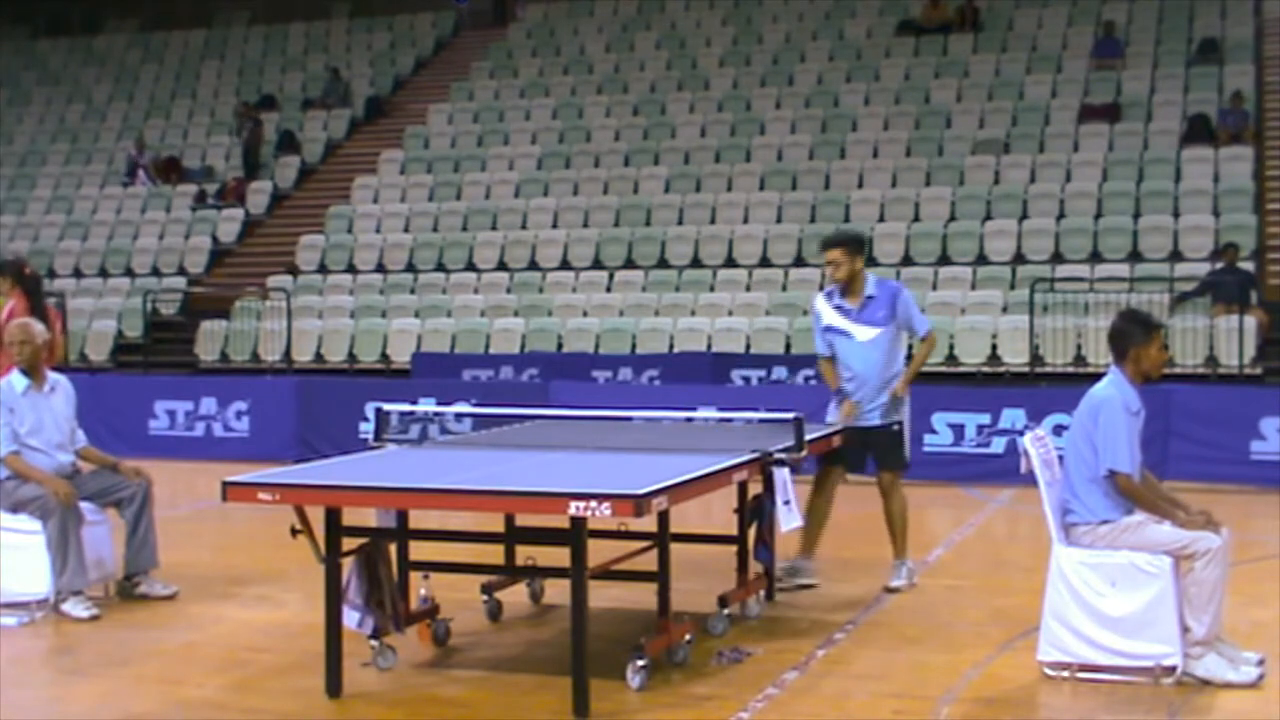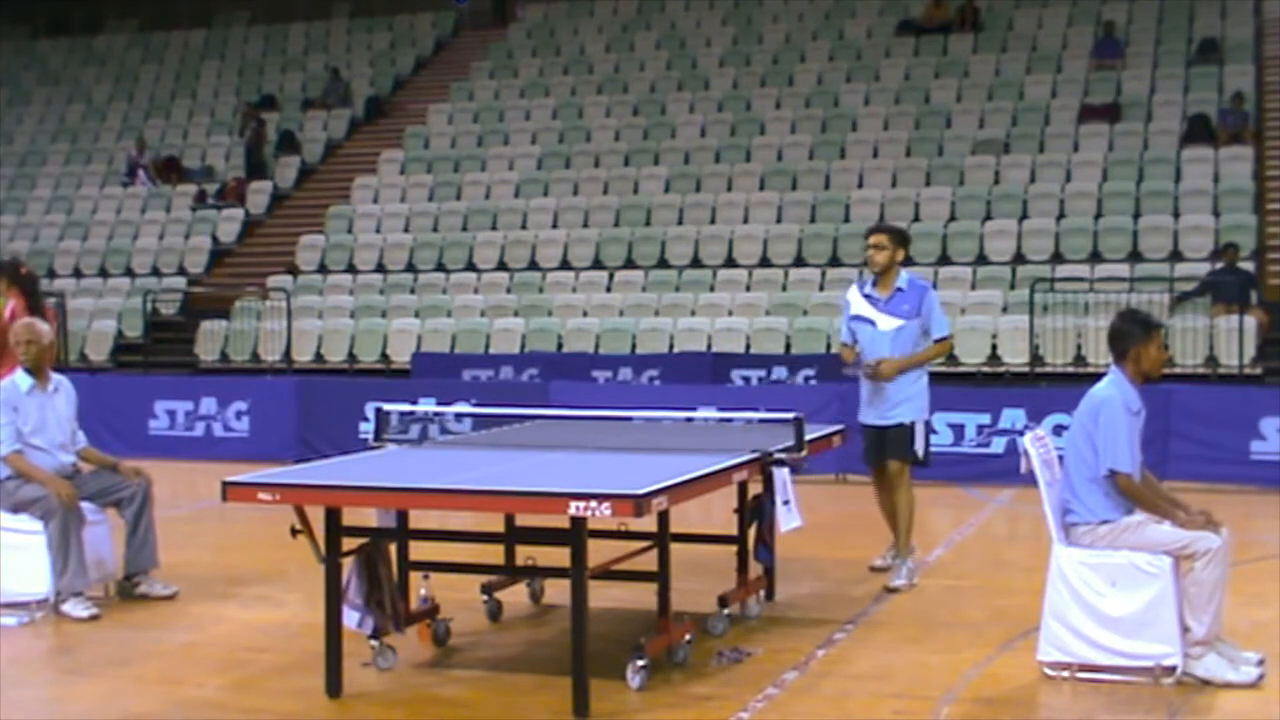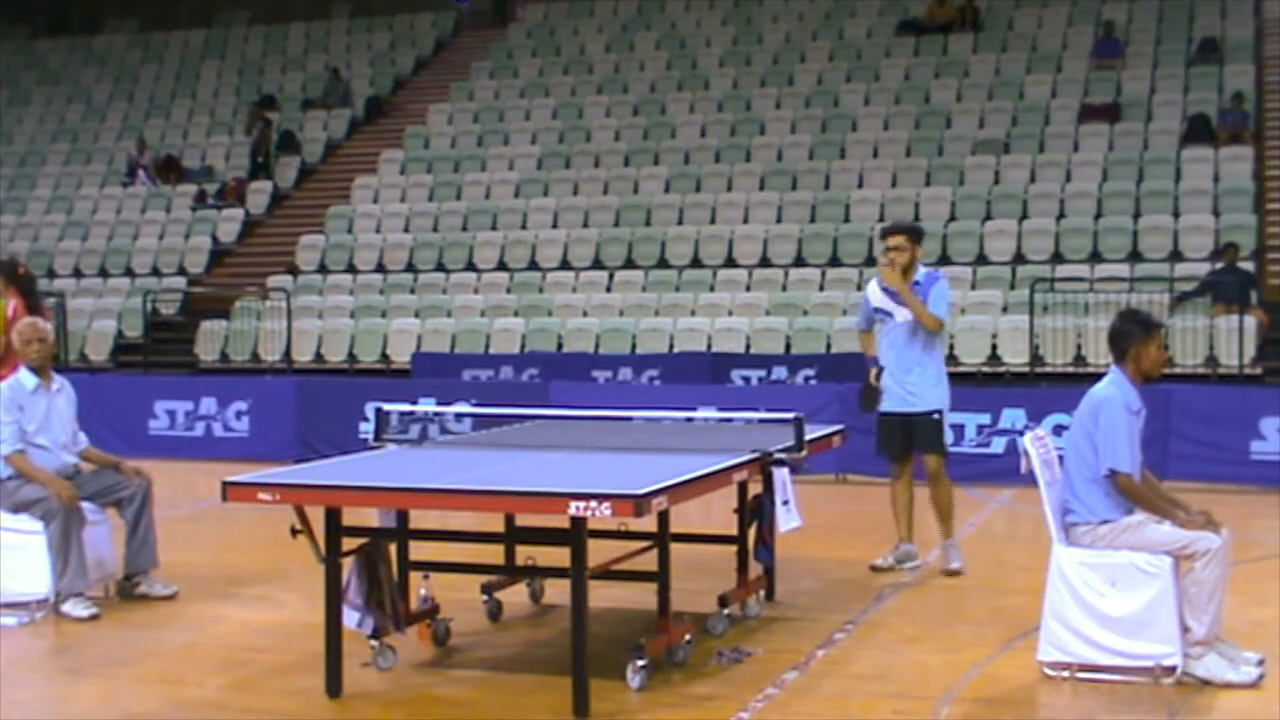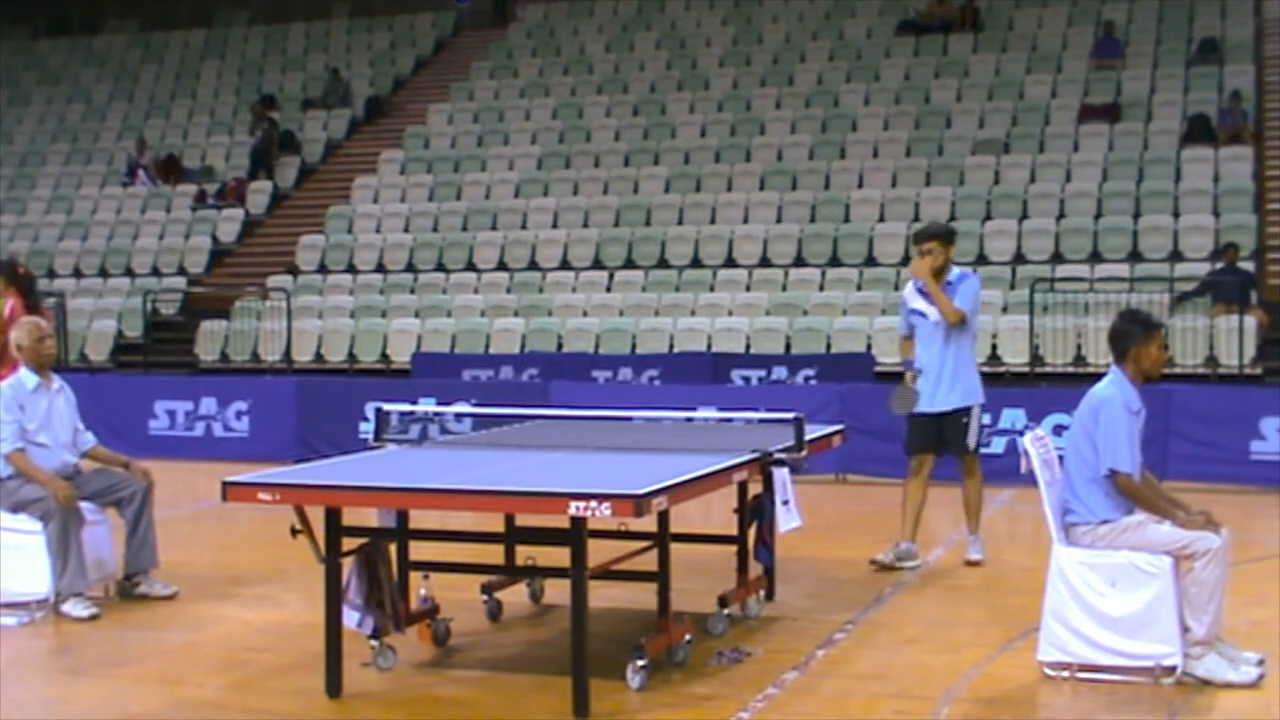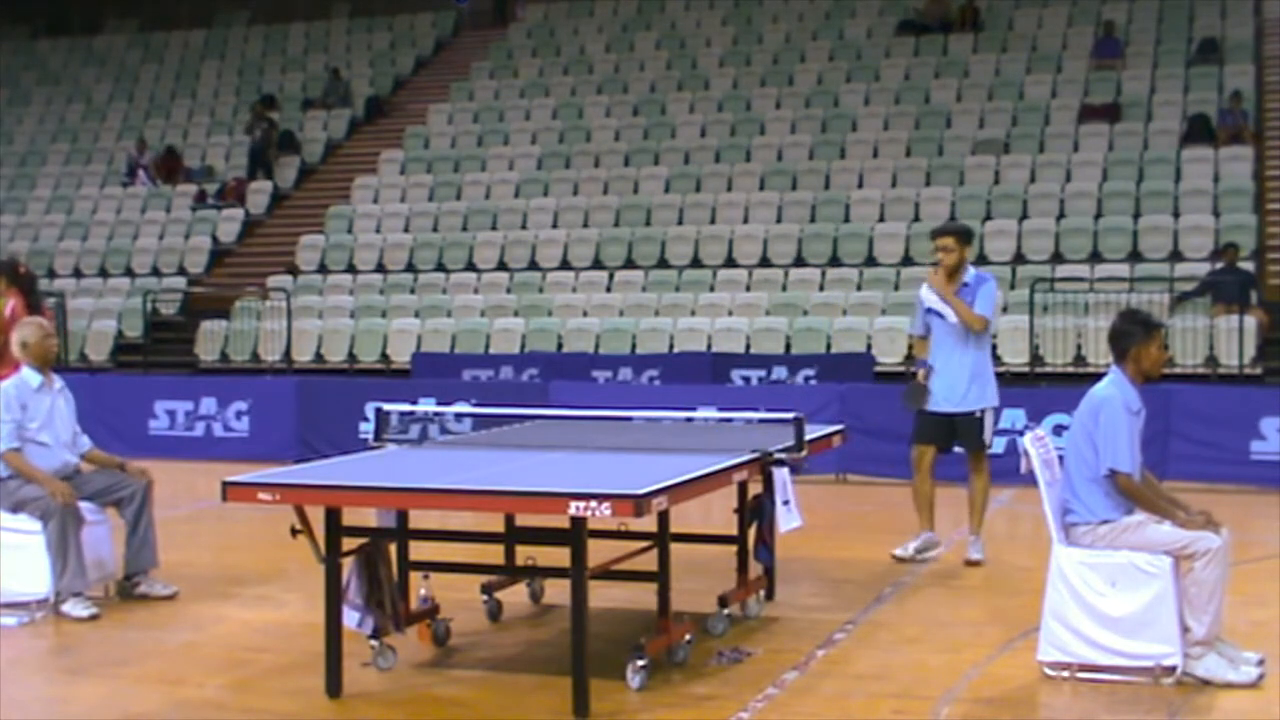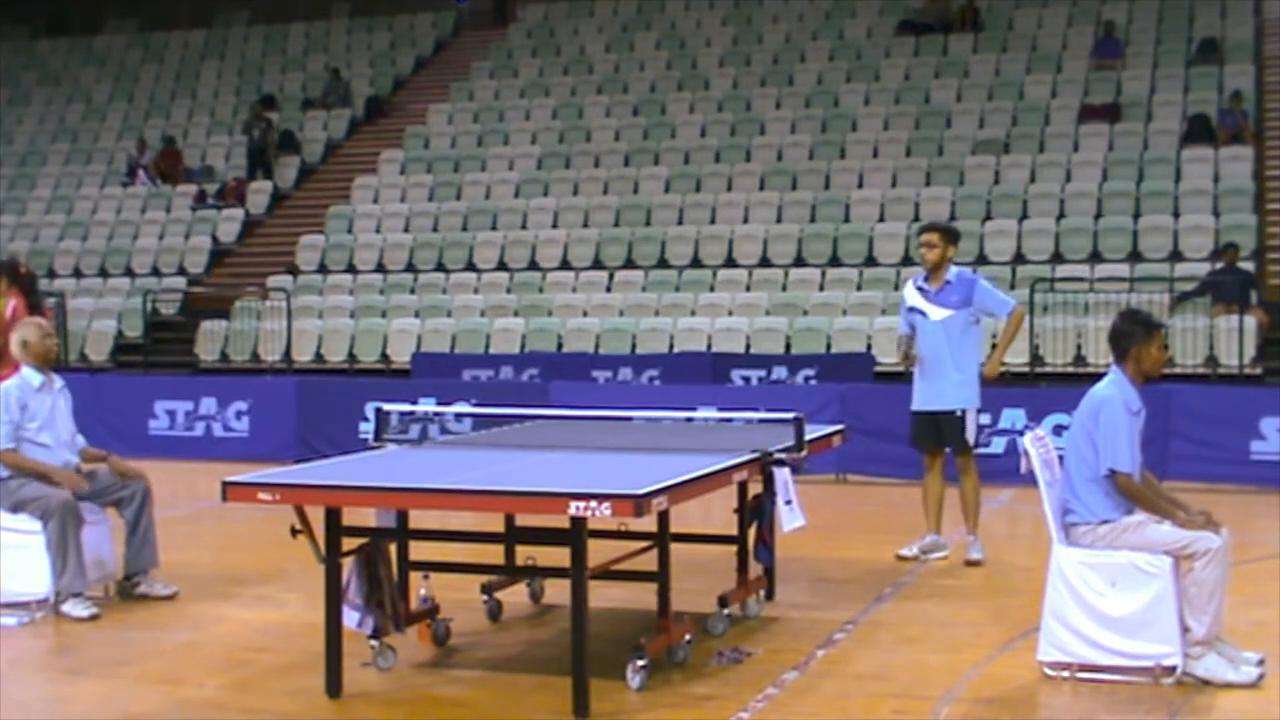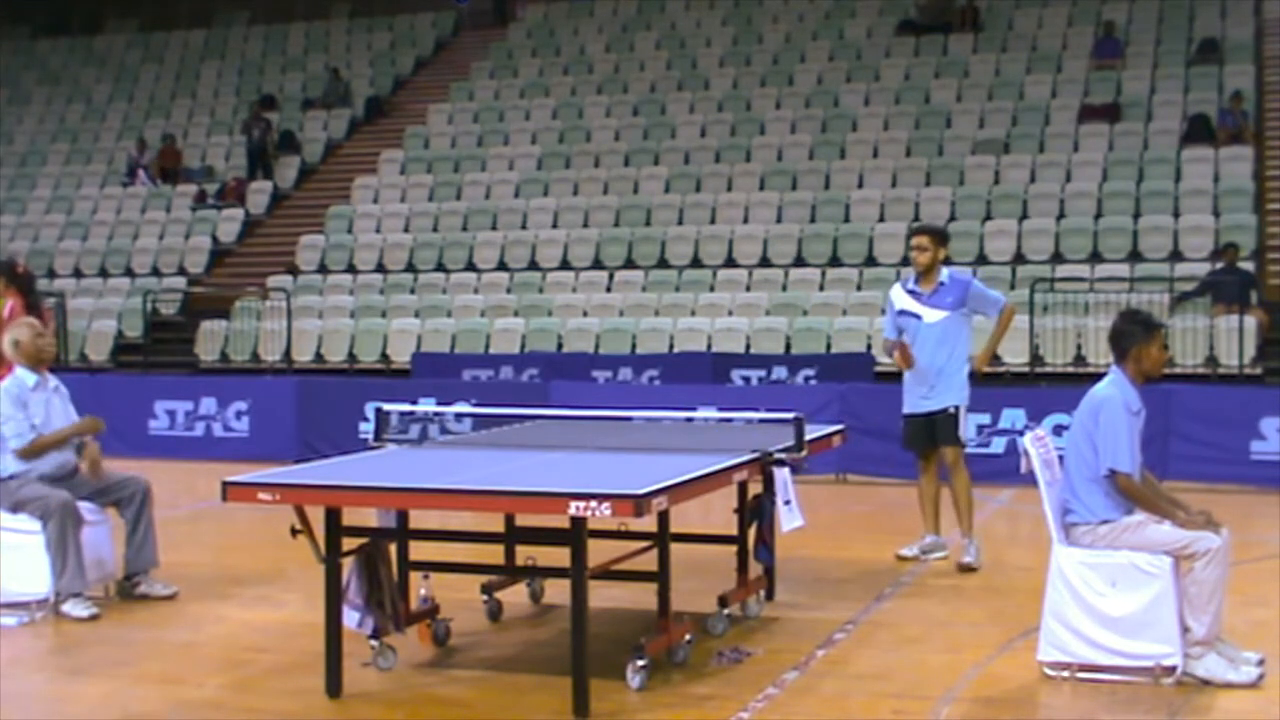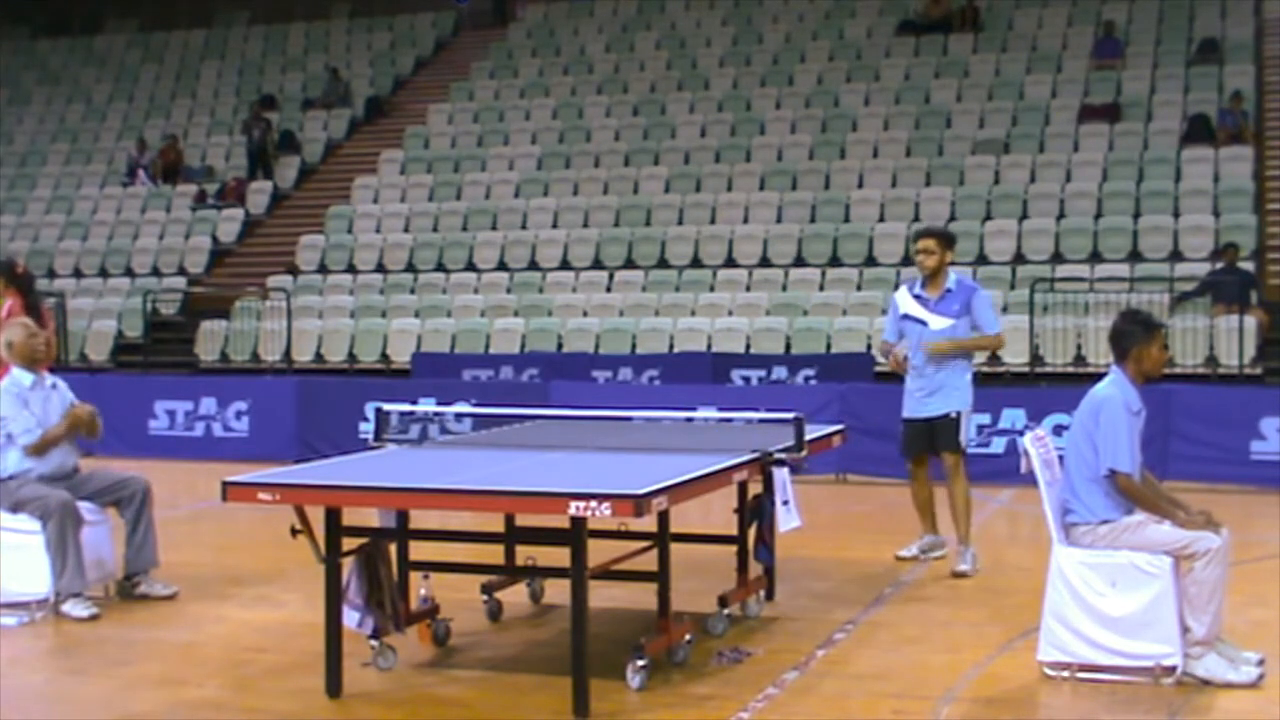
dt=0.4s
person 1, frame 1
left shoulder: (1124, 397)
right shoulder: (1111, 400)
left elbow: (1137, 473)
right elbow: (1123, 482)
left wrist: (1185, 509)
right wrist: (1179, 519)
left hip: (1117, 515)
right hip: (1099, 524)
left knee: (1214, 534)
right knee: (1206, 544)
left ankle: (1206, 638)
right ankle: (1197, 652)
person 1, frame 2
left shoulder: (1124, 397)
right shoulder: (1111, 400)
left elbow: (1138, 472)
right elbow: (1124, 481)
left wrist: (1186, 509)
right wrist: (1179, 518)
left hip: (1117, 514)
right hip: (1099, 524)
left knee: (1215, 534)
right knee: (1206, 544)
left ankle: (1206, 638)
right ankle: (1196, 651)
person 1, frame 3
left shoulder: (1125, 397)
right shoulder: (1111, 400)
left elbow: (1138, 472)
right elbow: (1124, 481)
left wrist: (1186, 509)
right wrist: (1180, 519)
left hip: (1117, 515)
right hip: (1099, 524)
left knee: (1215, 534)
right knee: (1206, 544)
left ankle: (1205, 638)
right ankle: (1197, 652)
person 1, frame 4
left shoulder: (1124, 397)
right shoulder: (1111, 400)
left elbow: (1137, 472)
right elbow: (1124, 481)
left wrist: (1185, 509)
right wrist: (1179, 518)
left hip: (1116, 514)
right hip: (1099, 524)
left knee: (1215, 534)
right knee: (1206, 544)
left ankle: (1205, 638)
right ankle: (1197, 651)
person 1, frame 5
left shoulder: (1124, 397)
right shoulder: (1111, 400)
left elbow: (1137, 473)
right elbow: (1123, 481)
left wrist: (1185, 509)
right wrist: (1179, 518)
left hip: (1116, 515)
right hip: (1098, 524)
left knee: (1214, 534)
right knee: (1206, 544)
left ankle: (1205, 638)
right ankle: (1197, 652)
person 1, frame 6
left shoulder: (1124, 397)
right shoulder: (1112, 400)
left elbow: (1138, 472)
right elbow: (1124, 481)
left wrist: (1186, 509)
right wrist: (1179, 518)
left hip: (1116, 514)
right hip: (1099, 524)
left knee: (1214, 533)
right knee: (1206, 543)
left ankle: (1205, 637)
right ankle: (1197, 651)
person 1, frame 7
left shoulder: (1124, 397)
right shoulder: (1112, 400)
left elbow: (1138, 473)
right elbow: (1124, 482)
left wrist: (1185, 509)
right wrist: (1180, 519)
left hip: (1116, 515)
right hip: (1099, 524)
left knee: (1215, 535)
right knee: (1205, 543)
left ankle: (1205, 638)
right ankle: (1197, 652)
person 1, frame 8
left shoulder: (1125, 397)
right shoulder: (1112, 400)
left elbow: (1138, 472)
right elbow: (1124, 481)
left wrist: (1186, 509)
right wrist: (1180, 519)
left hip: (1116, 515)
right hip: (1099, 524)
left knee: (1216, 535)
right knee: (1206, 544)
left ankle: (1205, 638)
right ankle: (1197, 651)
person 2, frame 1
left shoulder: (894, 295)
right shoulder: (823, 305)
left elbow: (927, 339)
right elbow: (825, 358)
left wrist: (905, 380)
right wrist: (842, 397)
left hip: (886, 409)
right hip: (844, 410)
left knee: (889, 482)
right knee: (825, 481)
left ankle: (901, 563)
right ankle: (805, 561)
person 2, frame 2
left shoulder: (921, 293)
right shoulder: (855, 295)
left elbow: (944, 344)
right elbow: (846, 346)
left wrist: (901, 364)
right wrist: (858, 364)
left hip: (907, 404)
right hip: (872, 405)
left knee: (898, 474)
right knee: (880, 477)
left ankle: (904, 562)
right ankle: (901, 545)
person 2, frame 3
left shoulder: (936, 283)
right shoulder: (874, 289)
left elbow: (933, 326)
right elbow: (864, 328)
left wrist: (899, 286)
right wrist: (872, 362)
left hip: (929, 397)
right hip: (891, 398)
left knee: (934, 467)
right knee: (899, 470)
left ankle: (949, 543)
right ankle: (905, 547)
person 2, frame 4
left shoulder: (967, 282)
right shoulder: (912, 291)
left elbow: (954, 317)
left wrist: (930, 280)
right wrist: (909, 366)
left hip: (961, 396)
right hip: (924, 397)
left knee: (969, 465)
right knee: (917, 469)
left ankle: (974, 539)
right ankle: (907, 547)
person 2, frame 5
left shoulder: (984, 285)
right shoulder: (927, 290)
left elbow: (979, 325)
left wrist: (948, 290)
right wrist: (922, 364)
left hip: (975, 395)
right hip: (935, 395)
left knee: (977, 463)
right knee: (920, 459)
left ankle: (975, 539)
right ankle: (928, 536)
person 2, frame 6
left shoulder: (971, 286)
right shoulder: (911, 290)
left elbow: (1015, 313)
right elbow: (905, 334)
left wrist: (997, 357)
right wrist: (905, 348)
left hip: (959, 394)
right hip: (924, 394)
left knee: (963, 463)
right knee: (931, 463)
left ankle: (973, 539)
right ankle: (934, 538)
person 2, frame 7
left shoulder: (964, 287)
right shoulder: (898, 293)
left elbow: (1006, 309)
right elbow: (889, 340)
left wrist: (987, 352)
right wrist: (894, 352)
left hip: (950, 392)
right hip: (915, 394)
left knee: (953, 460)
right knee: (925, 464)
left ankle: (969, 543)
right ankle: (932, 538)
person 2, frame 8
left shoulder: (970, 293)
right shoulder: (904, 297)
left elbow: (994, 339)
right elbow: (889, 341)
left wrist: (950, 345)
right wrist: (891, 354)
left hip: (952, 398)
right hip: (915, 399)
left knee: (953, 466)
right knee: (916, 470)
left ankle: (965, 549)
right ankle: (932, 539)
person 3, frame 1
left shoulder: (63, 386)
left wrist: (118, 465)
right wrist: (47, 480)
left hip: (69, 476)
left knee: (136, 486)
right knee: (60, 503)
left ankle: (136, 576)
right ankle: (68, 594)
person 3, frame 2
left shoulder: (65, 387)
left wrist: (118, 465)
right wrist: (50, 480)
left hip: (69, 476)
left knee: (136, 486)
right knee: (61, 503)
left ankle: (136, 576)
right ankle: (68, 594)
person 3, frame 3
left shoulder: (64, 388)
left wrist: (119, 464)
right wrist: (50, 480)
left hip: (69, 476)
left knee: (136, 486)
right knee: (62, 504)
left ankle: (136, 576)
right ankle: (69, 594)
person 3, frame 4
left shoulder: (63, 390)
left elbow: (83, 442)
left wrist: (127, 463)
right wrist: (49, 480)
left hip: (69, 476)
left knee: (137, 486)
right knee: (61, 505)
left ankle: (136, 576)
right ankle: (69, 595)
person 3, frame 5
left shoulder: (61, 390)
left elbow: (79, 445)
left wrist: (123, 465)
right wrist: (45, 480)
left hip: (69, 477)
left knee: (136, 486)
right knee: (61, 504)
left ankle: (136, 576)
right ankle: (69, 594)
person 3, frame 6
left shoulder: (60, 389)
left wrist: (107, 458)
right wrist: (53, 471)
left hip: (67, 476)
left knee: (136, 486)
right knee: (61, 503)
left ankle: (136, 576)
right ankle: (69, 594)
person 3, frame 7
left shoulder: (57, 388)
left elbow: (81, 431)
left wrist: (90, 447)
right wrist: (73, 430)
left hip: (67, 477)
left knee: (136, 487)
right knee: (61, 504)
left ankle: (136, 576)
right ankle: (68, 594)
person 3, frame 8
left shoulder: (57, 385)
left elbow: (94, 430)
right elbow: (33, 445)
left wrist: (86, 416)
right wrist: (73, 421)
left hip: (68, 477)
left knee: (135, 486)
right knee: (60, 503)
left ankle: (136, 576)
right ankle: (68, 594)
